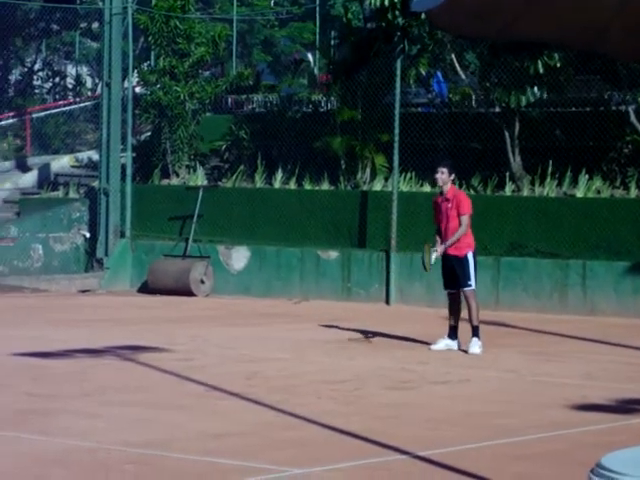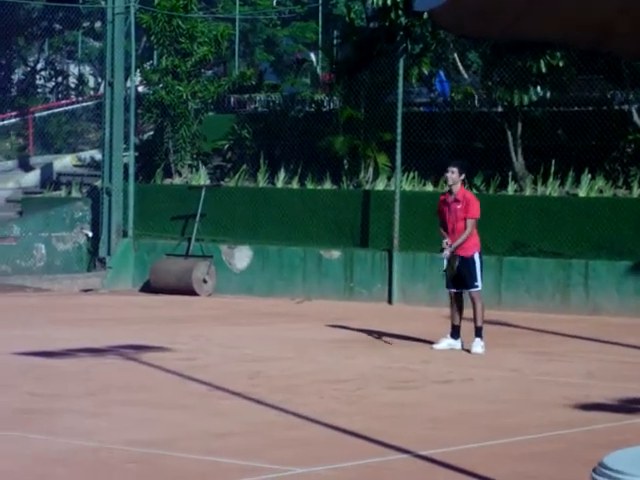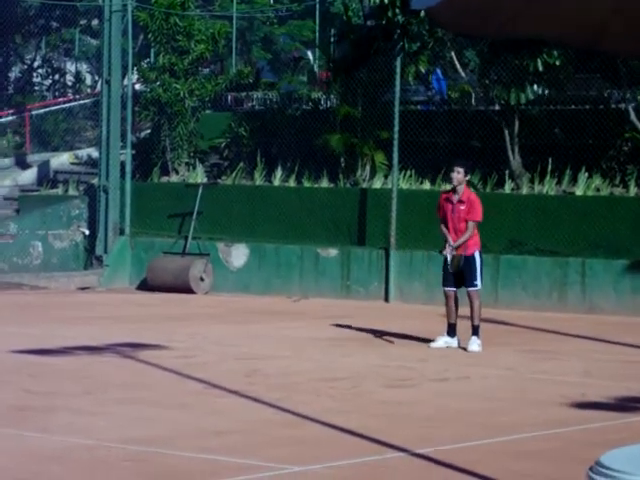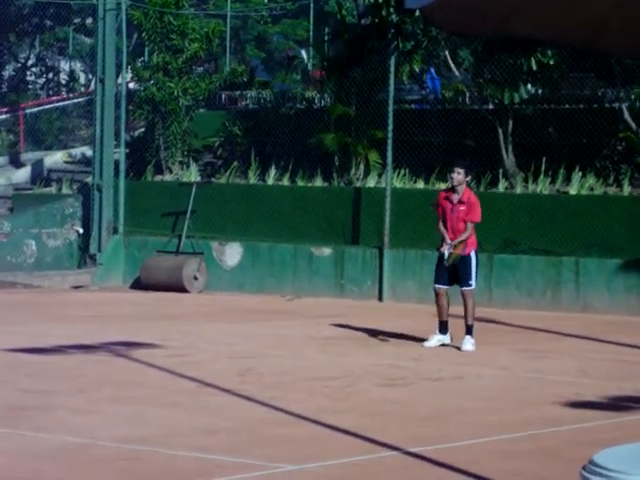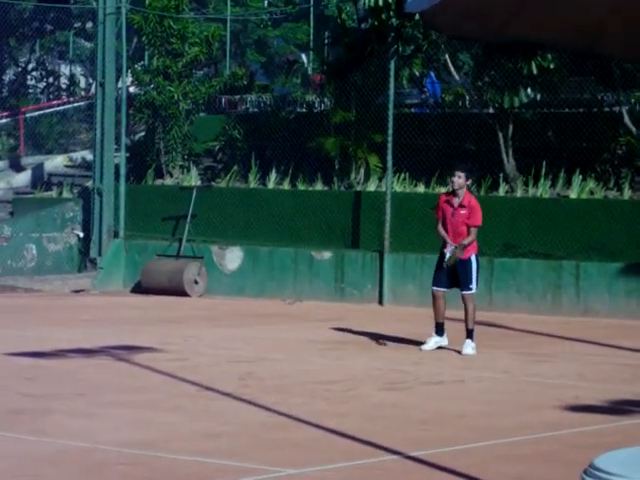
dt=0.2s
person 1, frame 1
left shoulder: (461, 197)
right shoulder: (437, 200)
left elbow: (464, 227)
left wrist: (444, 245)
right wrist: (438, 243)
left hip: (463, 251)
right hip: (447, 253)
left knee: (468, 293)
right knee: (452, 295)
left ankle: (475, 338)
right ankle: (452, 338)
person 1, frame 2
left shoulder: (470, 199)
right shoulder: (443, 199)
left elbow: (469, 229)
left wrist: (452, 247)
right wrist: (446, 239)
left hip: (469, 252)
right hip: (452, 253)
left knee: (474, 294)
right knee: (454, 295)
left ankle: (478, 339)
right ankle: (454, 338)
person 1, frame 3
left shoulder: (473, 200)
right shoulder: (444, 197)
left elbow: (470, 231)
left wrist: (454, 246)
right wrist: (448, 239)
left hip: (469, 251)
right hip: (451, 251)
left knee: (473, 293)
right knee: (449, 293)
left ankle: (475, 337)
right ankle: (451, 336)
person 1, frame 4
left shoulder: (472, 201)
right shoulder: (442, 196)
left elbow: (469, 231)
right elbow: (441, 222)
left wrist: (453, 244)
right wrist: (446, 239)
left hip: (466, 251)
right hip: (447, 249)
left knee: (467, 292)
right knee: (439, 290)
left ankle: (469, 336)
right ankle: (443, 333)
person 1, frame 5
left shoulder: (473, 205)
right shoulder: (443, 199)
left elbow: (472, 235)
right elbow: (439, 225)
left wrist: (457, 247)
right wrist: (448, 242)
left hip: (466, 255)
right hip: (447, 252)
left knee: (467, 296)
right knee: (437, 292)
left ankle: (469, 340)
right ankle: (439, 335)
